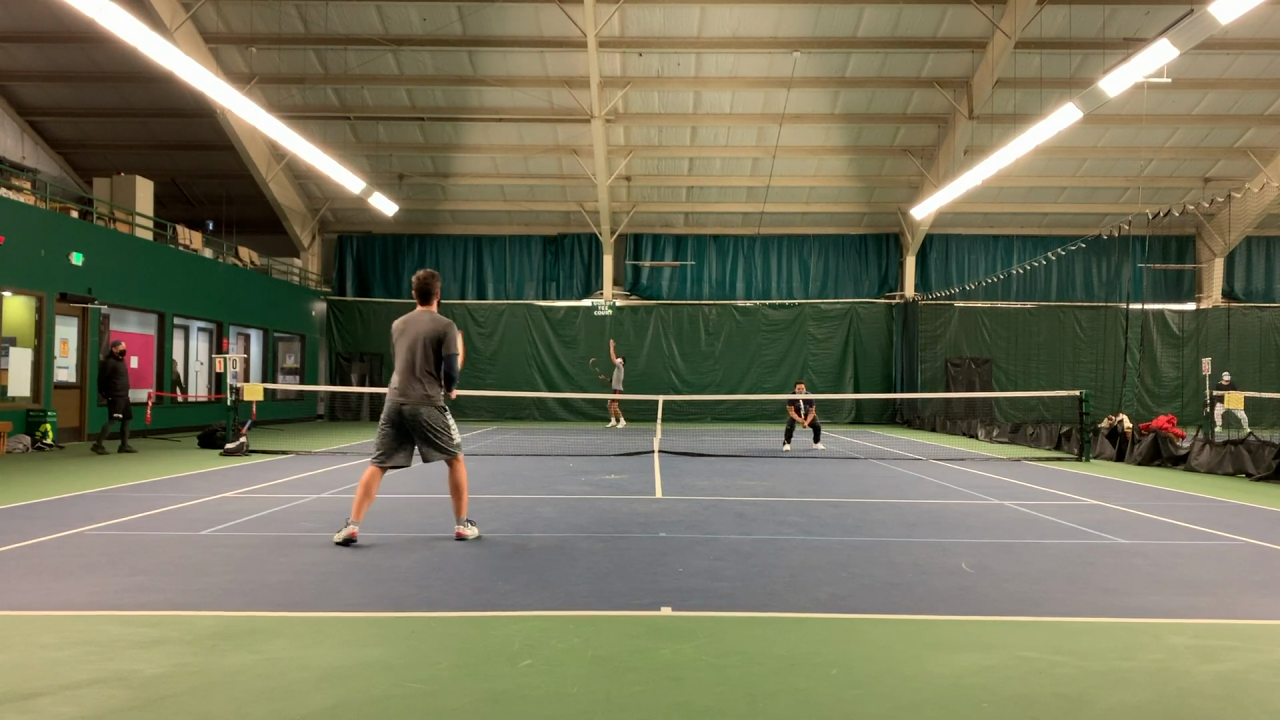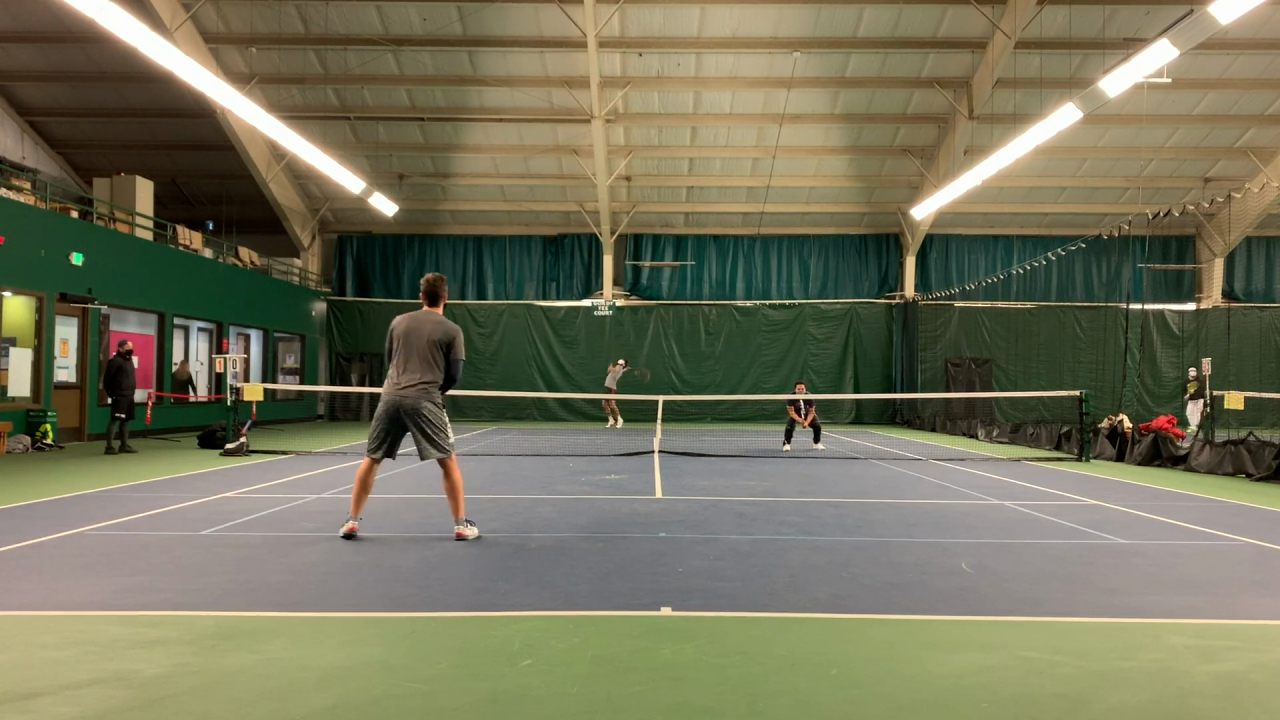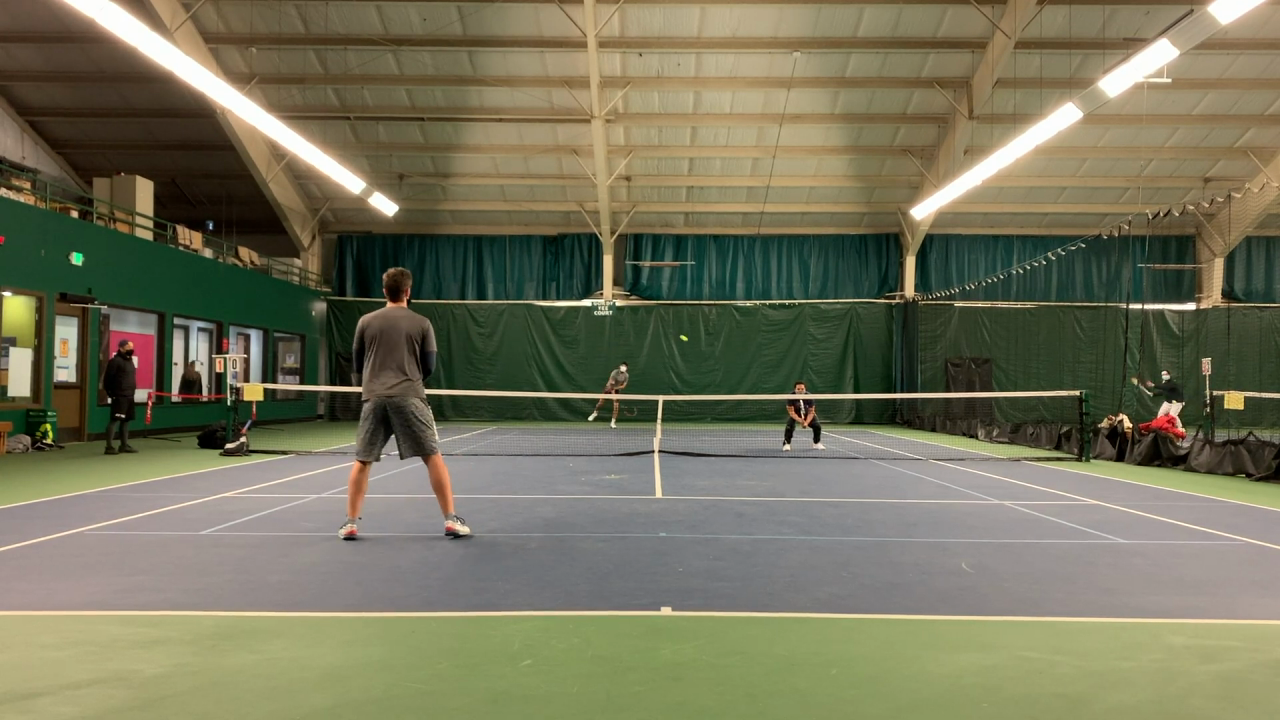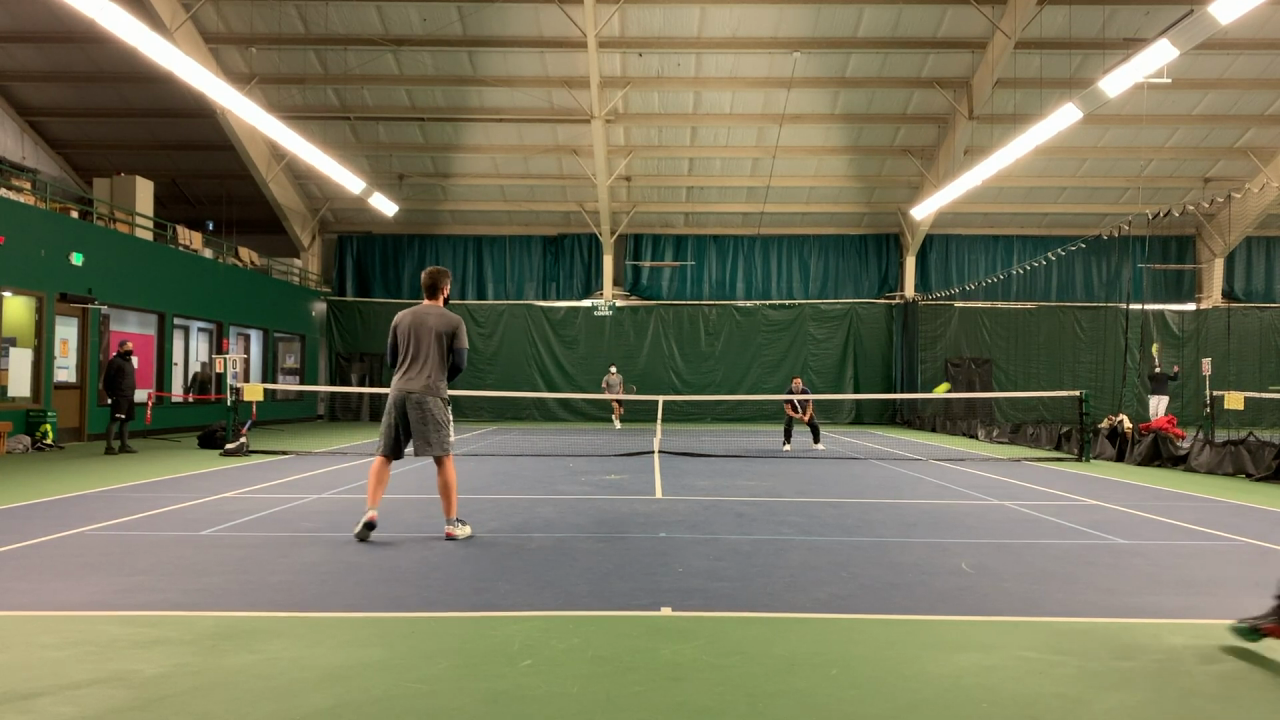
dt=0.5s
person 1, frame 1
left shoulder: (399, 325)
right shoulder: (445, 326)
right elbow: (450, 371)
right wrist: (449, 388)
left hip: (394, 403)
right hip: (426, 406)
left knee: (378, 465)
right knee: (455, 460)
left ankle: (352, 526)
right ankle: (462, 524)
person 1, frame 2
left shoulder: (399, 322)
right shoulder: (452, 331)
right elbow: (453, 375)
left hip: (391, 397)
right hip: (425, 401)
left knee: (372, 459)
right knee: (448, 461)
left ankle: (352, 521)
right ankle: (461, 524)
person 1, frame 3
left shoulder: (366, 322)
right shoulder: (422, 324)
left elbow: (358, 364)
right elbow: (429, 366)
left hip: (374, 398)
right hip: (409, 398)
left knee: (362, 461)
right knee: (433, 457)
left ankle: (351, 523)
right ankle: (451, 520)
person 1, frame 4
left shoulder: (401, 318)
right shoulder: (454, 322)
left elbow: (391, 359)
right elbow: (460, 364)
left hip: (399, 393)
right hip: (430, 396)
left knee: (383, 457)
right knee: (444, 459)
left ankle: (371, 512)
right ankle: (452, 524)
